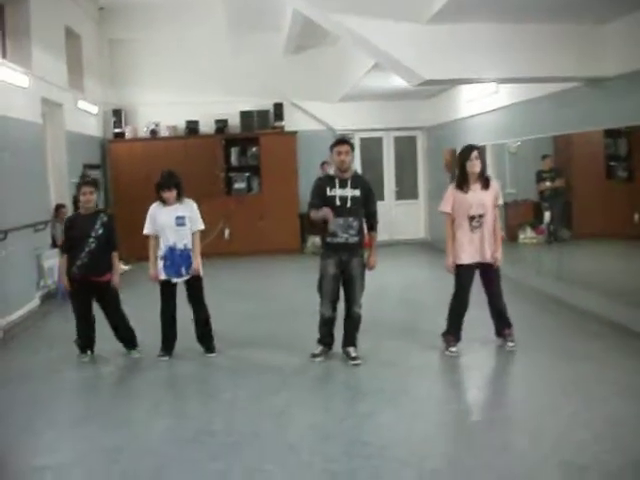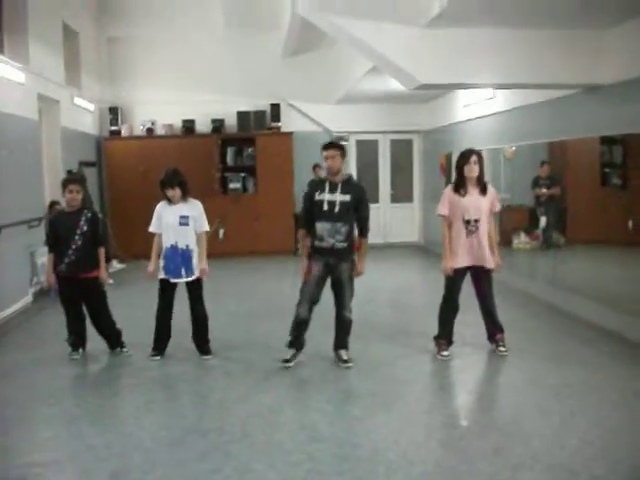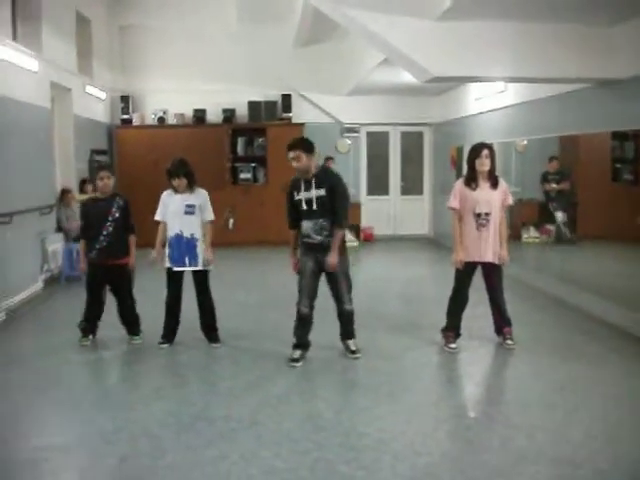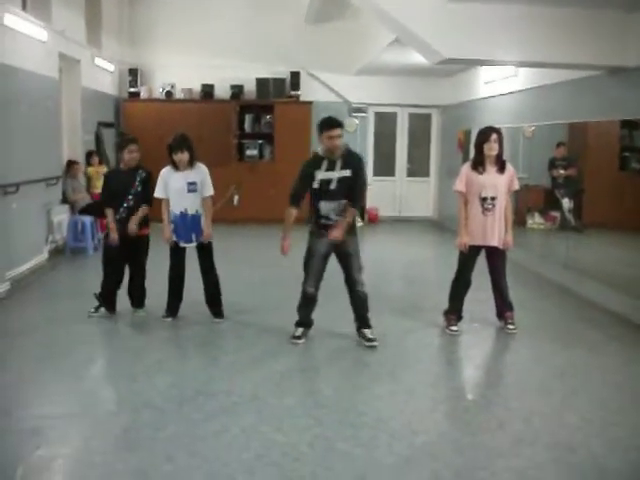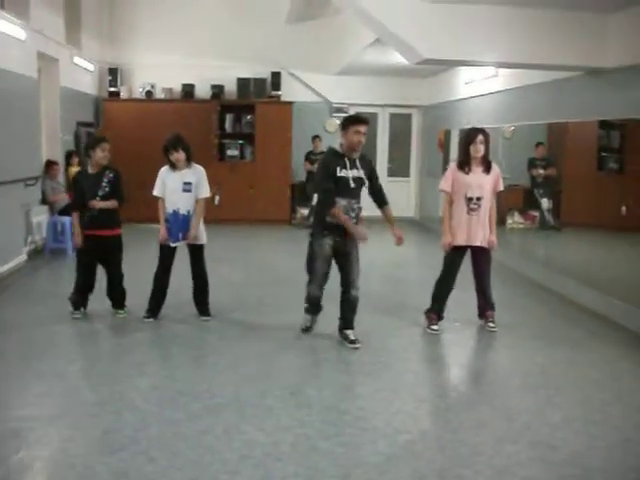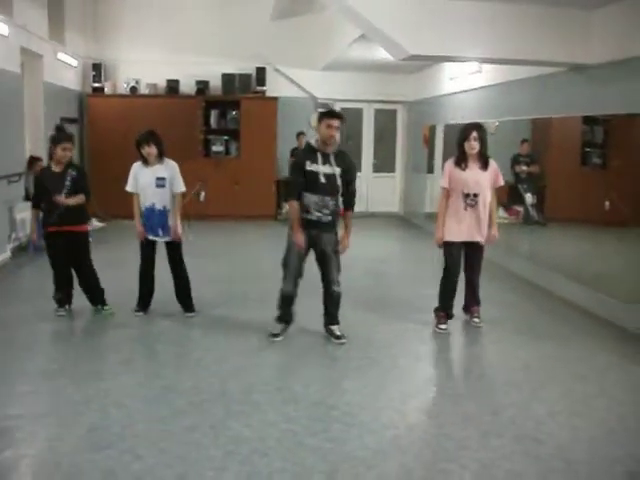
dt=0.5s
person 1, frame 1
left shoulder: (363, 185)
right shoulder: (322, 184)
left elbow: (372, 221)
right elbow: (312, 212)
left wrist: (373, 252)
right wrist: (322, 212)
left hip: (355, 253)
right hip: (330, 253)
left knee: (354, 302)
right knee: (327, 302)
left ankle: (349, 344)
right ankle: (325, 342)
person 1, frame 2
left shoulder: (356, 190)
right shoulder: (314, 188)
left elbow: (363, 228)
right elbow: (305, 224)
left wrist: (361, 259)
right wrist: (304, 257)
left hip: (344, 258)
right hip: (318, 256)
left knee: (344, 307)
right knee: (305, 303)
left ankle: (341, 348)
right ankle: (295, 345)
person 1, frame 3
left shoulder: (332, 180)
right shoulder: (294, 186)
left elbow: (341, 219)
left wrist: (334, 251)
right wrist: (294, 253)
left hip: (333, 250)
right hip: (308, 252)
left knee: (343, 298)
right knee: (304, 302)
left ankle: (348, 338)
right ankle: (300, 345)
person 1, frame 4
left shoulder: (354, 161)
right shoulder: (312, 165)
left elbow: (356, 199)
right elbow: (295, 200)
left wrist: (342, 227)
right wrist: (286, 235)
left hip: (346, 231)
right hip: (320, 232)
left knee: (356, 281)
right knee: (311, 281)
left ankle: (364, 327)
right ankle: (303, 324)
person 1, frame 5
left shoulder: (366, 164)
right shoulder: (329, 161)
left elbow: (379, 197)
right elbow: (327, 202)
left wrist: (393, 227)
right wrist: (351, 227)
left hip: (353, 231)
right hip: (324, 232)
left knee: (352, 285)
right knee: (316, 281)
left ankle: (346, 328)
right ankle: (311, 313)
person 1, frame 6
left shoulder: (345, 161)
right shoulder: (303, 156)
left elbow: (348, 199)
right elbow: (293, 196)
left wrist: (346, 233)
right wrist: (296, 229)
left hip: (328, 230)
right hip: (301, 227)
left knee: (332, 279)
right knee: (290, 277)
left ankle: (331, 323)
right ankle: (283, 319)
person 2, frame 1
left shoulder: (492, 186)
right shoulder: (455, 190)
left elbow: (496, 220)
right elbow: (449, 224)
left wrist: (498, 248)
right wrist: (449, 254)
left hip: (488, 252)
right hip: (464, 253)
left knee: (495, 293)
right knee: (461, 296)
left ankle: (504, 330)
right ankle: (451, 336)
person 2, frame 2
left shoulder: (489, 192)
right shoulder: (451, 192)
left elbow: (490, 224)
right elbow: (446, 227)
left wrist: (495, 253)
right wrist: (446, 257)
left hip: (482, 256)
right hip: (457, 257)
left knee: (486, 297)
right knee: (451, 299)
left ankle: (496, 336)
right ankle: (443, 340)
person 2, frame 3
left shoulder: (500, 186)
right shoulder: (462, 185)
left elbow: (502, 218)
right elbow: (457, 220)
left wrist: (504, 247)
right wrist: (457, 249)
left hip: (492, 250)
right hip: (468, 250)
left knee: (496, 291)
right knee: (460, 292)
left ankle: (504, 329)
right ankle: (451, 332)
person 2, frame 4
left shoulder: (507, 170)
right shoulder: (469, 169)
left elbow: (508, 203)
right elbow: (462, 203)
left wrist: (509, 232)
right wrist: (462, 233)
left hip: (496, 235)
right hip: (472, 234)
left knee: (499, 276)
right knee: (463, 275)
left ankle: (506, 314)
right ankle: (452, 315)
person 2, frame 5
left shoulder: (493, 171)
right shoulder: (455, 169)
left elbow: (492, 203)
right elbow: (447, 203)
left wrist: (493, 233)
right wrist: (446, 232)
left hip: (482, 235)
right hip: (458, 234)
left knee: (483, 275)
right knee: (448, 275)
left ankle: (487, 313)
right ankle: (434, 314)
person 2, frame 6
left shoulder: (491, 167)
right shoulder: (452, 165)
left elbow: (492, 197)
right elbow: (444, 198)
left wrist: (494, 225)
right wrist: (439, 228)
left hip: (478, 229)
right hip: (454, 229)
left knee: (473, 271)
right knee: (451, 271)
left ankle: (472, 307)
right ankle: (443, 312)
person 3, frame 1
left shoulder: (189, 206)
right shoulder: (155, 209)
left elbow: (196, 235)
right elbow: (153, 239)
left wrist: (197, 260)
right wrist: (152, 265)
left hip: (189, 263)
right hip: (166, 266)
left knee: (198, 303)
right knee: (167, 307)
left ankle: (207, 342)
right ankle: (167, 346)
person 3, frame 2
left shoulder: (195, 206)
right shoulder: (161, 208)
left elbow: (201, 235)
right elbow: (158, 237)
left wrist: (203, 261)
right wrist: (153, 262)
left hip: (191, 265)
right hip: (167, 266)
left knee: (197, 305)
right knee: (164, 306)
left ankle: (203, 345)
right ankle: (159, 347)
person 3, frame 3
left shoulder: (201, 195)
right shoulder: (166, 197)
left elbow: (207, 224)
right elbow: (163, 225)
left wrist: (208, 250)
right wrist: (157, 250)
left hip: (197, 253)
right hip: (174, 254)
left knee: (203, 293)
right knee: (173, 295)
left ankle: (211, 332)
right ankle: (168, 334)
person 3, frame 4
left shoulder: (201, 170)
right shoulder: (166, 173)
left elbow: (207, 200)
right elbow: (165, 203)
left wrist: (208, 226)
right wrist: (166, 228)
left hip: (200, 228)
right hip: (177, 230)
left knee: (208, 268)
right knee: (176, 269)
left ankle: (216, 307)
right ankle: (172, 308)
person 3, frame 5
left shoulder: (198, 171)
right shoulder: (164, 172)
left elbow: (201, 202)
right elbow: (161, 201)
left wrist: (195, 228)
right wrist: (162, 227)
left hip: (193, 229)
right hip: (170, 229)
left knee: (198, 268)
right knee: (163, 268)
left ankle: (203, 306)
right ankle: (153, 308)
person 3, frame 6
left shoulder: (170, 166)
right shoulder: (137, 168)
left elbow: (177, 197)
right elbow: (135, 197)
left wrist: (175, 223)
right wrist: (137, 223)
left hip: (169, 224)
right hip: (147, 225)
left knee: (177, 263)
right knee: (146, 264)
left ankle: (187, 303)
right ankle: (143, 302)
person 4, frame 1
left shoulder: (105, 218)
right shoulder: (72, 221)
left elbow: (113, 248)
right elbow: (66, 251)
left wrist: (116, 273)
right wrist: (63, 274)
left hip: (103, 276)
right hip: (79, 278)
left knee: (114, 312)
right knee: (83, 315)
left ankle: (131, 344)
right ankle: (85, 347)
person 4, frame 2
left shoulder: (91, 215)
right shoulder: (56, 219)
left elbow: (99, 244)
right elbow: (52, 249)
left wrist: (103, 268)
right wrist: (50, 272)
left hip: (90, 273)
right hip: (66, 275)
left knee: (100, 310)
right knee: (72, 312)
left ankle: (116, 342)
right ankle: (77, 345)
person 4, frame 3
left shoulder: (121, 202)
right shoulder: (88, 205)
left elbow: (130, 231)
right elbow: (83, 235)
left wrist: (132, 255)
right wrist: (82, 258)
left hip: (120, 260)
right hip: (96, 261)
left knee: (125, 297)
right knee: (94, 298)
left ankle: (134, 330)
right ankle: (88, 331)
person 4, frame 4
left shoulder: (145, 175)
right shoulder: (111, 176)
left elbow: (147, 203)
right elbow: (107, 205)
left wrist: (135, 220)
right wrist: (113, 230)
left hip: (139, 231)
right hip: (116, 231)
left knee: (138, 269)
right knee: (112, 269)
left ankle: (138, 303)
right ankle: (106, 304)
person 4, frame 5
left shoulder: (113, 174)
right shoulder: (79, 177)
left elbow: (118, 201)
right elbow: (75, 208)
left wrist: (101, 204)
right wrist: (77, 233)
left hip: (110, 232)
right hip: (87, 232)
left knee: (114, 270)
right knee: (84, 270)
left ankle: (118, 304)
right ankle: (79, 304)
person 4, frame 6
left shoulder: (77, 172)
right shoulder: (42, 175)
left elbow: (84, 196)
right elbow: (36, 204)
left wrist: (67, 200)
right wrist: (34, 228)
left hip: (77, 228)
right hip: (53, 229)
left knee: (84, 267)
right knee: (59, 268)
left ankle: (99, 301)
right ankle: (63, 302)
